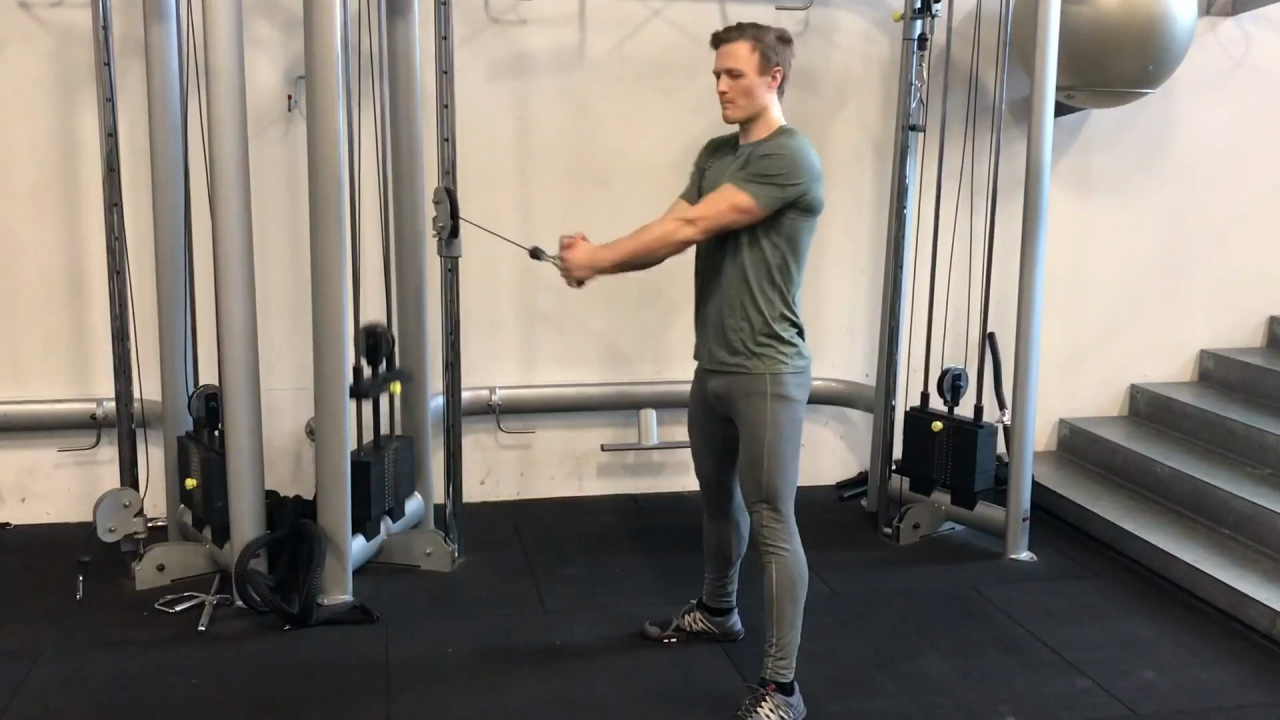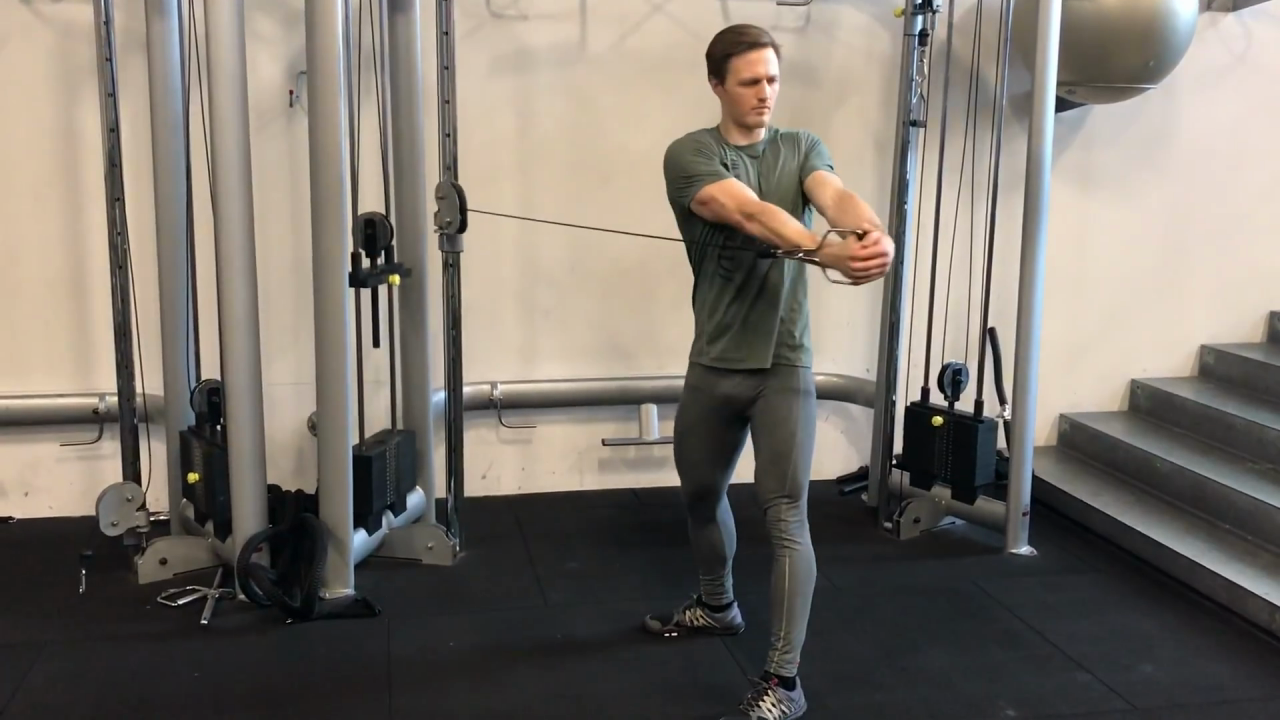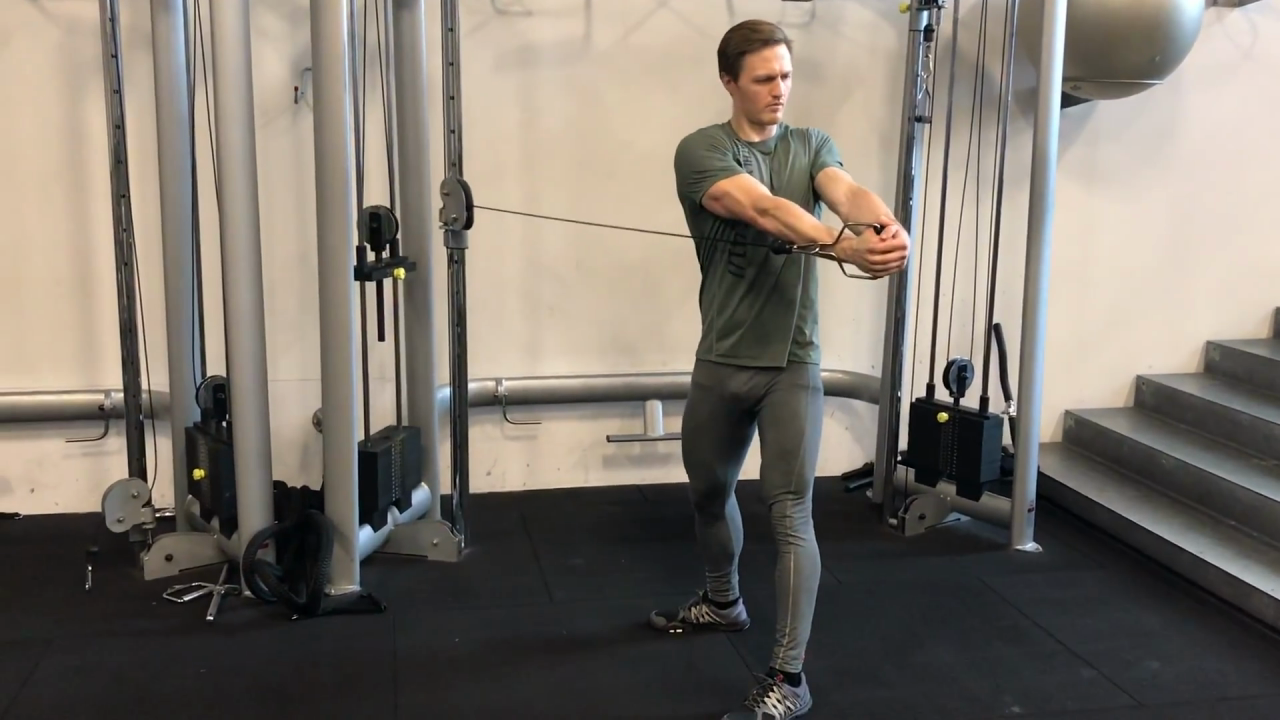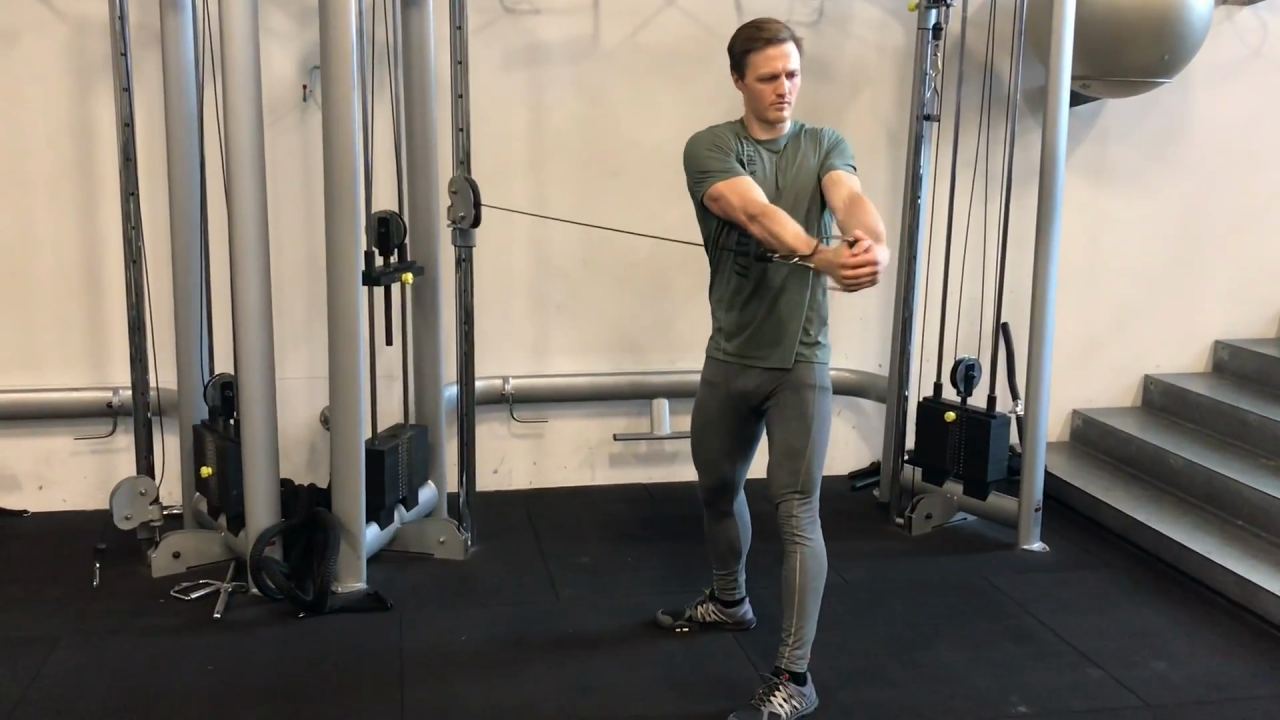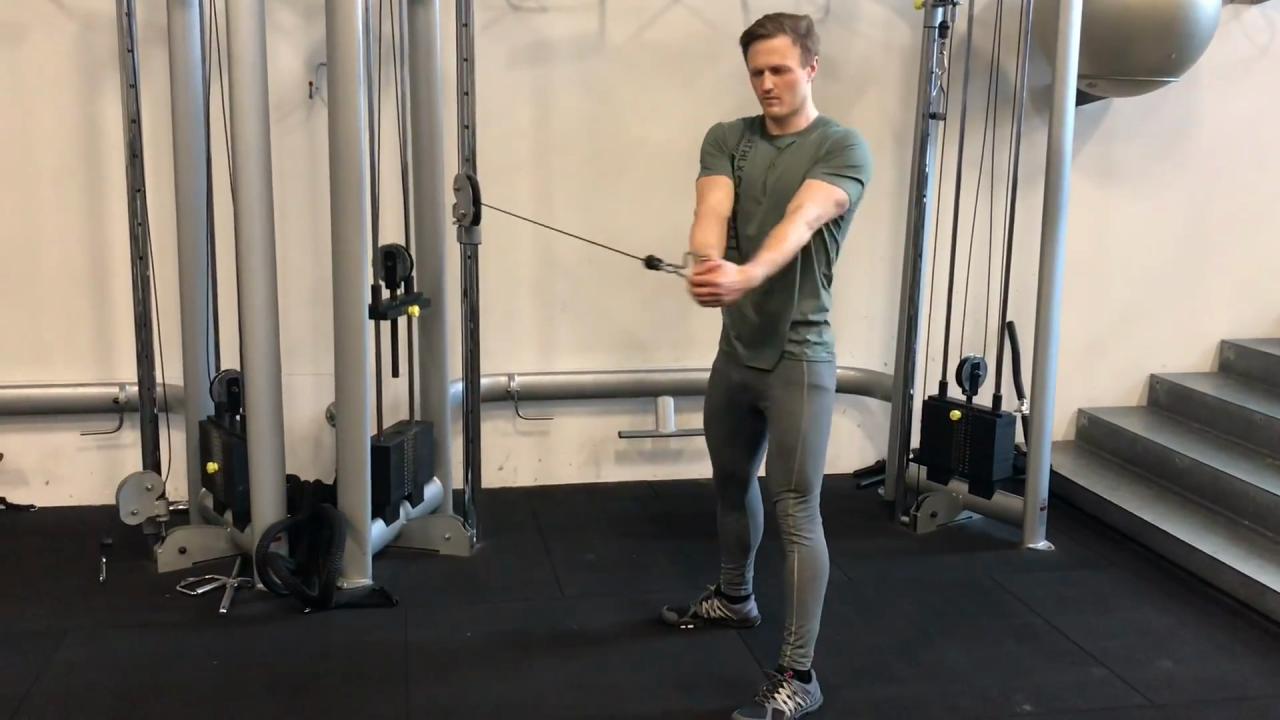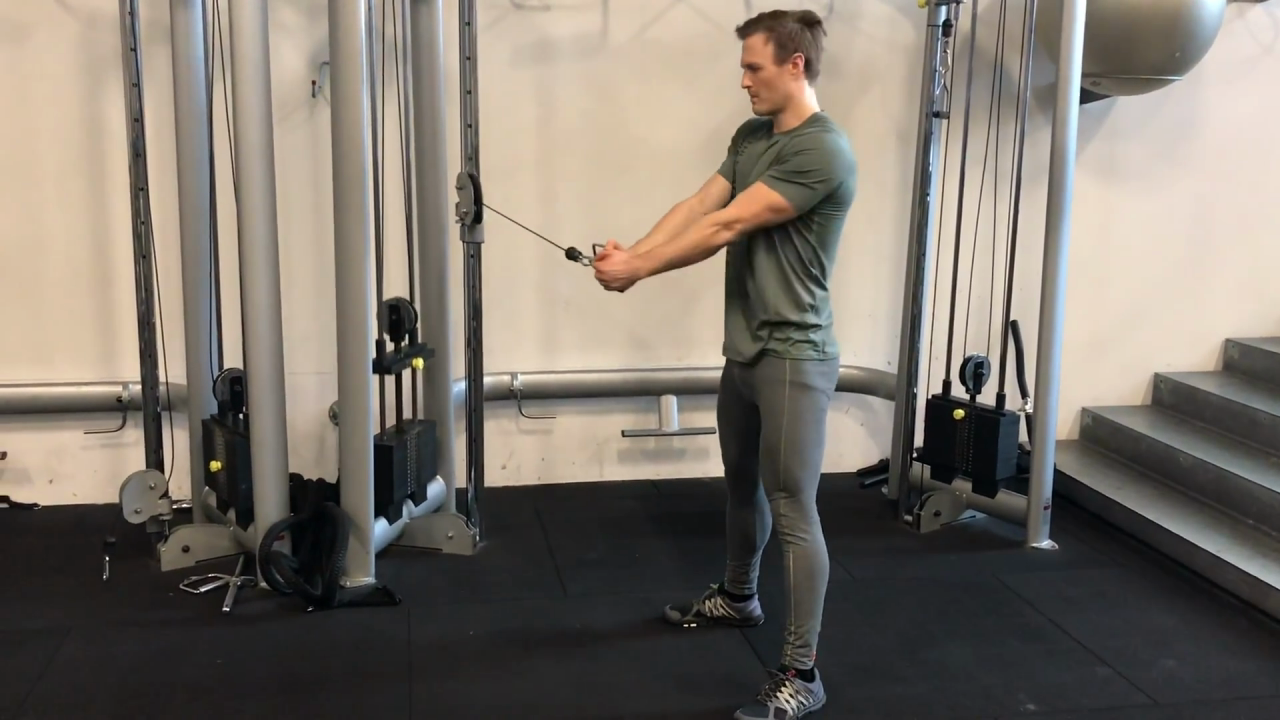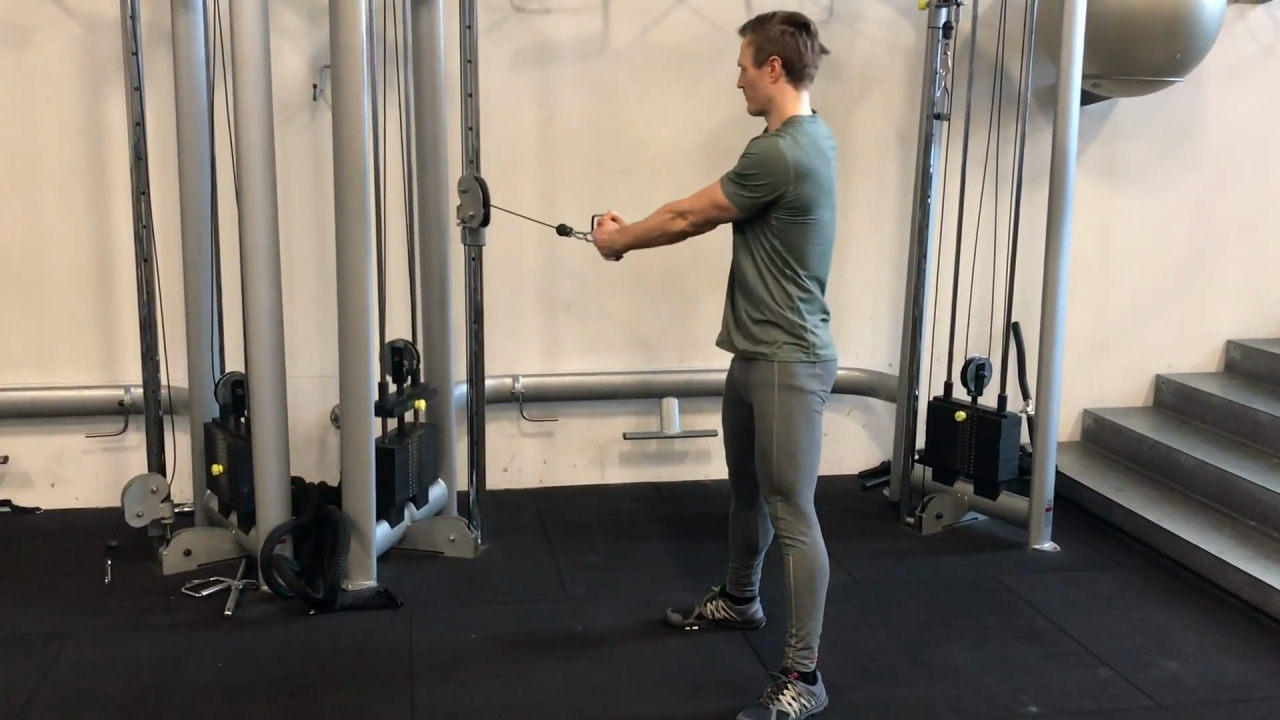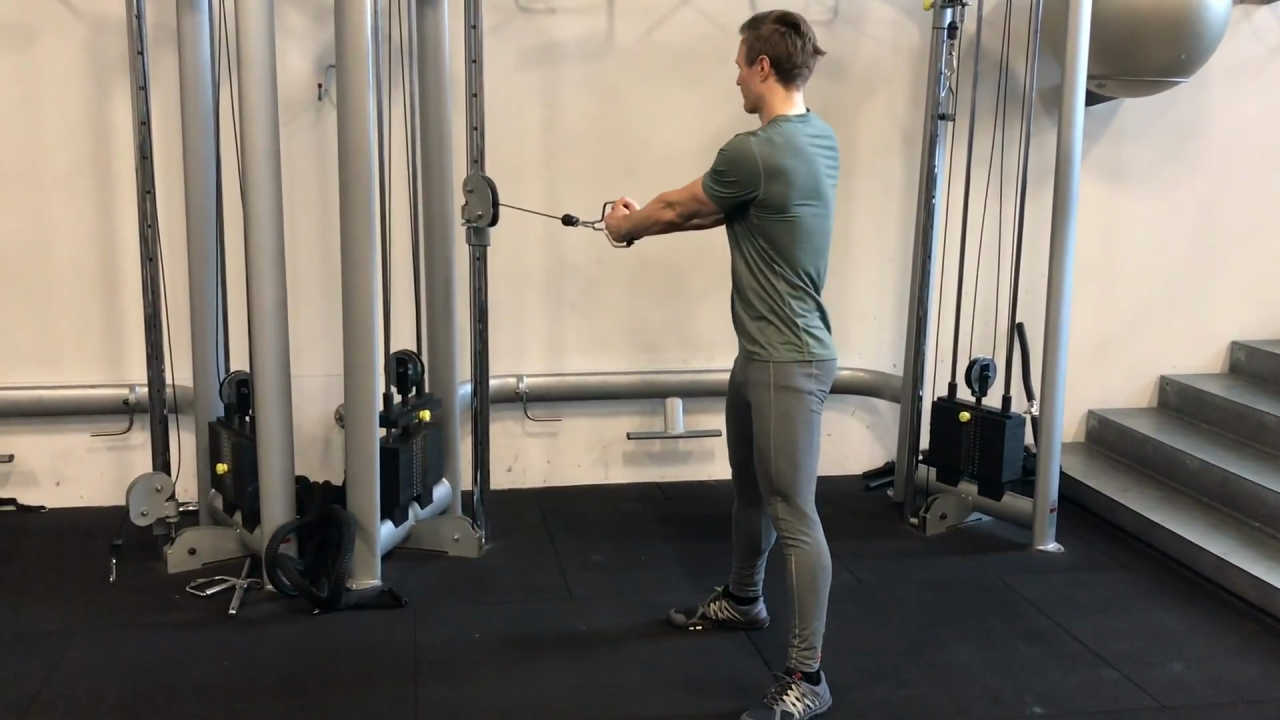
dt=0.5s
person 1, frame 1
left shoulder: (787, 160)
right shoulder: (717, 153)
left elbow: (688, 228)
right elbow: (681, 224)
left wrist: (597, 260)
right wrist: (601, 251)
left hip: (766, 373)
right hip: (715, 367)
left knee: (771, 521)
right knee: (718, 500)
right ankle: (717, 610)
person 1, frame 2
left shoulder: (802, 149)
right shoulder: (689, 156)
left elbow: (835, 196)
right elbow: (752, 216)
left wrist: (872, 235)
right wrist: (826, 252)
left hip: (784, 366)
right hip: (714, 366)
left knee: (785, 517)
right knee: (701, 496)
right ankle: (717, 605)
person 1, frame 3
left shoulder: (812, 146)
right shoulder: (701, 151)
left elbow: (848, 192)
right elbow: (766, 211)
left wrist: (888, 226)
right wrist: (845, 246)
left hip: (792, 362)
right hip: (722, 362)
left knee: (789, 514)
right knee: (709, 493)
right ankle: (722, 601)
person 1, frame 4
left shoulder: (826, 146)
right shoulder: (709, 148)
left elbow: (852, 202)
right elbow: (759, 215)
left wrist: (873, 246)
right wrist: (824, 257)
left hip: (799, 358)
right hip: (730, 356)
left knee: (796, 513)
right knee: (717, 490)
right ankle: (727, 600)
person 1, frame 5
left shoulder: (843, 148)
right shoulder: (725, 139)
left elbow: (799, 223)
right elbow: (712, 213)
left wrist: (748, 275)
right wrist: (709, 264)
left hip: (798, 357)
right hip: (735, 350)
left knee: (795, 512)
right knee: (731, 483)
right ankle: (733, 597)
person 1, frame 6
left shoulder: (822, 150)
right shoulder: (752, 137)
left elbow: (725, 228)
right elbow: (698, 205)
left wrist: (638, 270)
right wrist: (631, 252)
left hip: (794, 359)
right hip: (746, 350)
left knee: (793, 511)
right knee: (743, 486)
right ankle: (737, 596)
person 1, frame 7
left shoulder: (782, 153)
right shoulder: (793, 137)
left elbow: (689, 216)
right elbow: (704, 213)
left wrist: (619, 240)
right wrist: (631, 230)
left hip: (788, 363)
right hip: (754, 353)
left knee: (792, 516)
right knee: (746, 490)
right ankle: (739, 600)
person 1, frame 8
left shoulder: (755, 152)
right shoulder: (815, 137)
left elbow: (679, 208)
left wrist: (627, 226)
right wrist: (643, 216)
left hip: (787, 364)
right hip: (761, 354)
left knee: (793, 514)
right knee: (749, 488)
right ankle: (741, 599)
